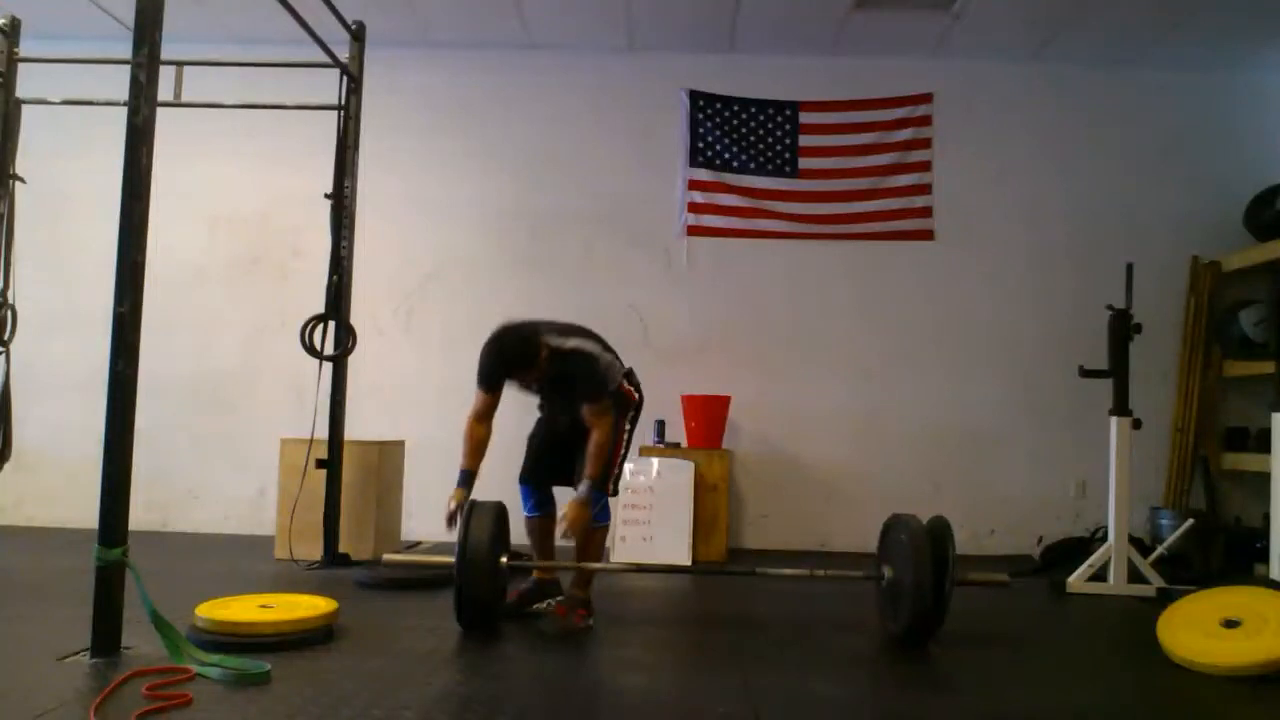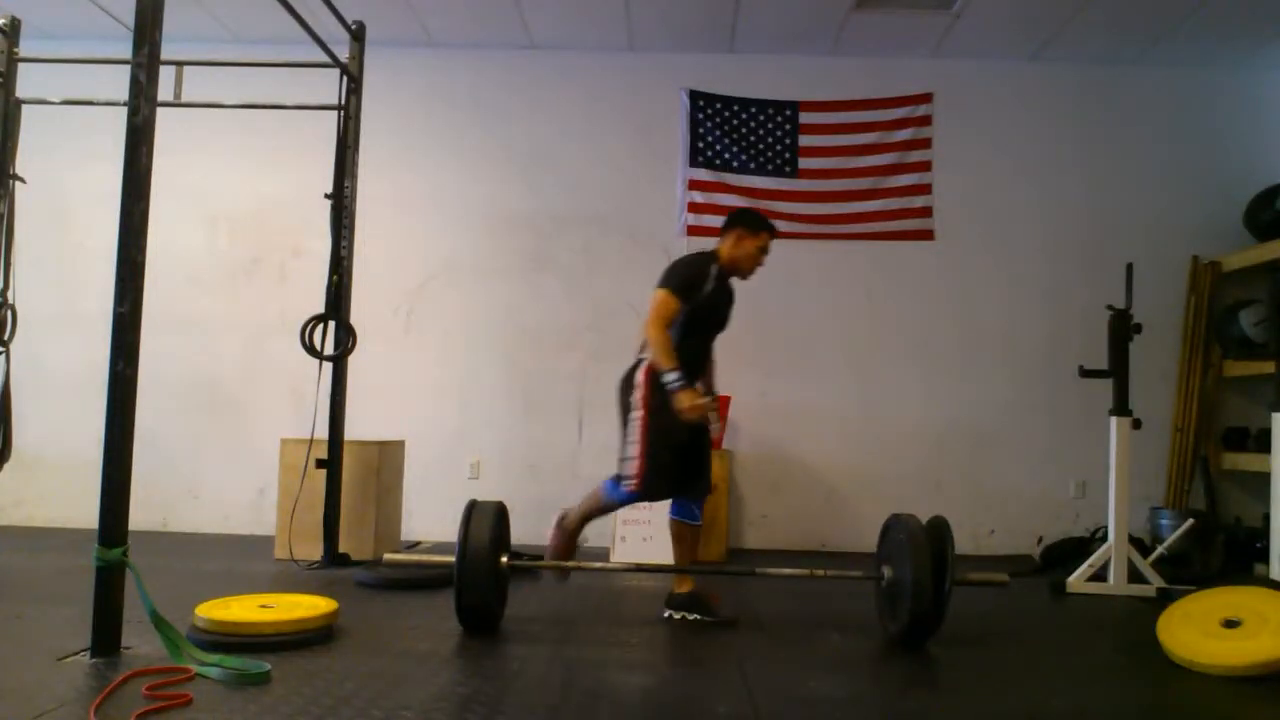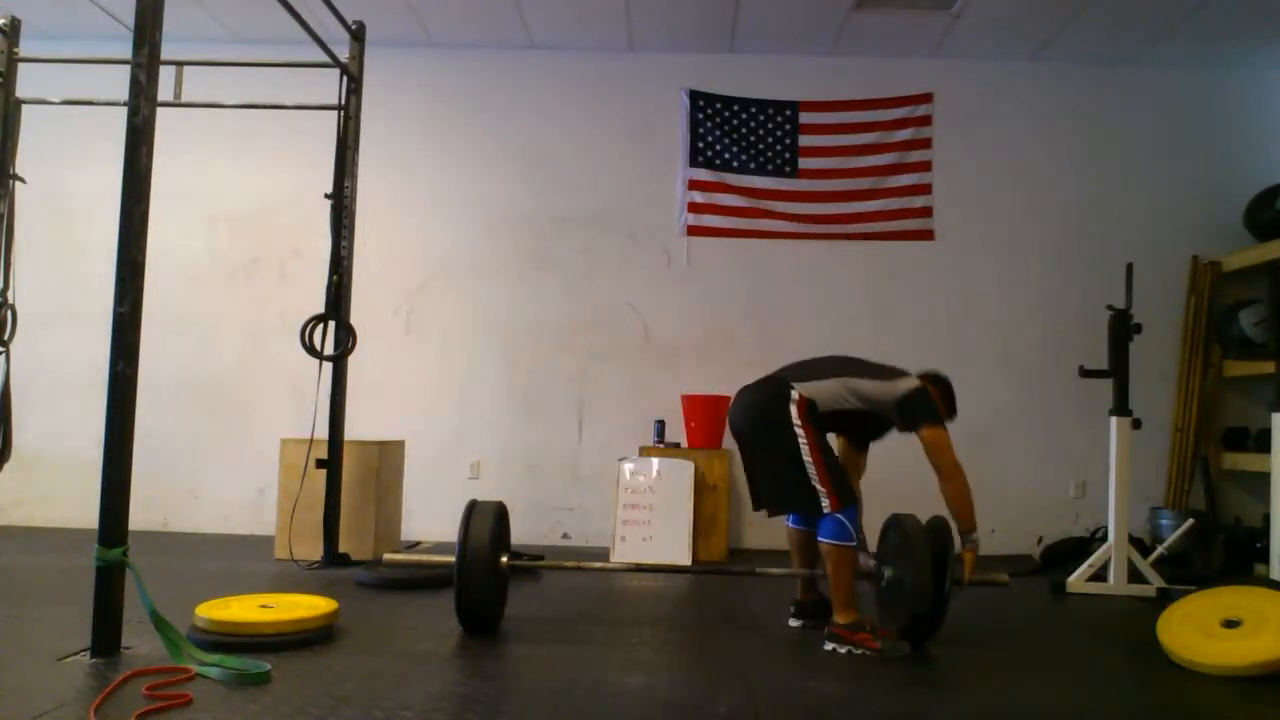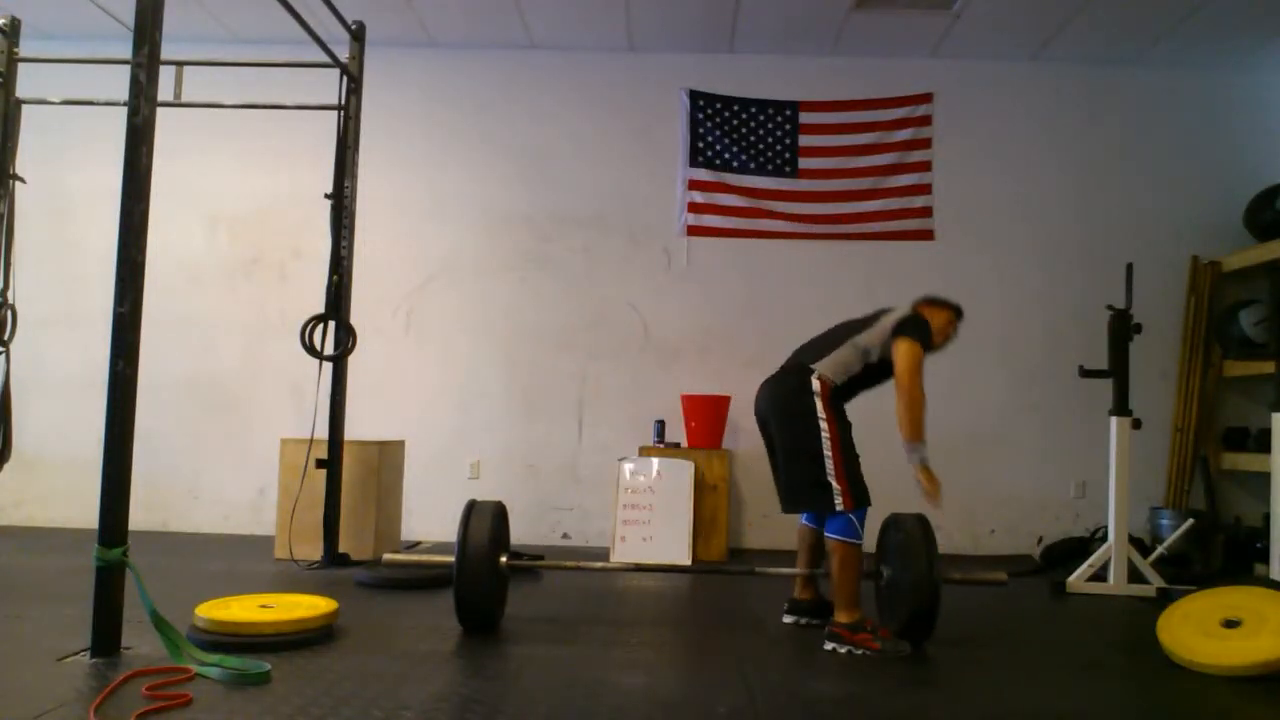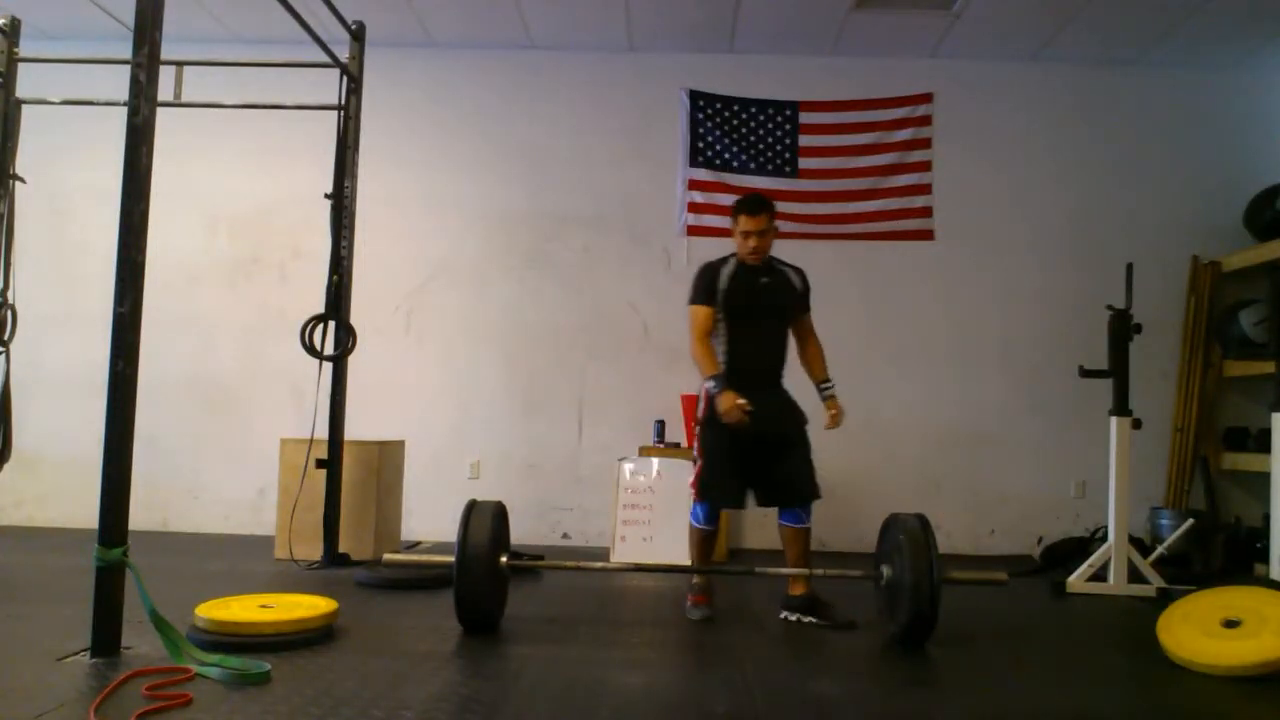
dt=1s
person 1, frame 1
left shoulder: (578, 359)
right shoulder: (498, 354)
left elbow: (601, 431)
right elbow: (480, 418)
left wrist: (584, 497)
right wrist: (464, 484)
left hip: (613, 399)
right hip: (564, 401)
left knee: (593, 491)
right knee: (532, 482)
left ankle: (579, 598)
right ankle: (545, 581)
person 1, frame 2
left shoulder: (724, 289)
right shoulder: (692, 269)
right elbow: (655, 325)
left wrist: (710, 398)
right wrist: (678, 386)
left hip: (685, 393)
right hip: (653, 385)
left knee: (692, 492)
right knee: (634, 484)
left ankle: (683, 592)
right ankle: (570, 524)
person 1, frame 3
left shoulder: (867, 407)
right shoulder: (915, 393)
left elbow: (849, 478)
right elbow: (950, 474)
left wrist: (858, 550)
right wrist: (969, 539)
left hip: (748, 405)
right hip: (778, 411)
left knee: (808, 499)
right knee: (836, 506)
left ankle: (807, 602)
right ankle: (845, 626)
person 1, frame 4
left shoulder: (883, 335)
right shoulder: (911, 322)
right elbow: (909, 387)
right wrist: (918, 458)
left hip: (777, 392)
right hip: (803, 396)
left knee: (821, 499)
right knee: (847, 503)
left ankle: (804, 598)
right ankle: (847, 624)
person 1, frame 5
left shoulder: (793, 278)
right shoulder: (715, 274)
left elbow: (806, 339)
right elbow: (699, 337)
left wrist: (827, 392)
right wrist: (719, 390)
left hip: (773, 397)
right hip: (727, 397)
left knee: (796, 496)
right knee: (709, 495)
left ankle: (799, 595)
right ankle: (699, 584)
